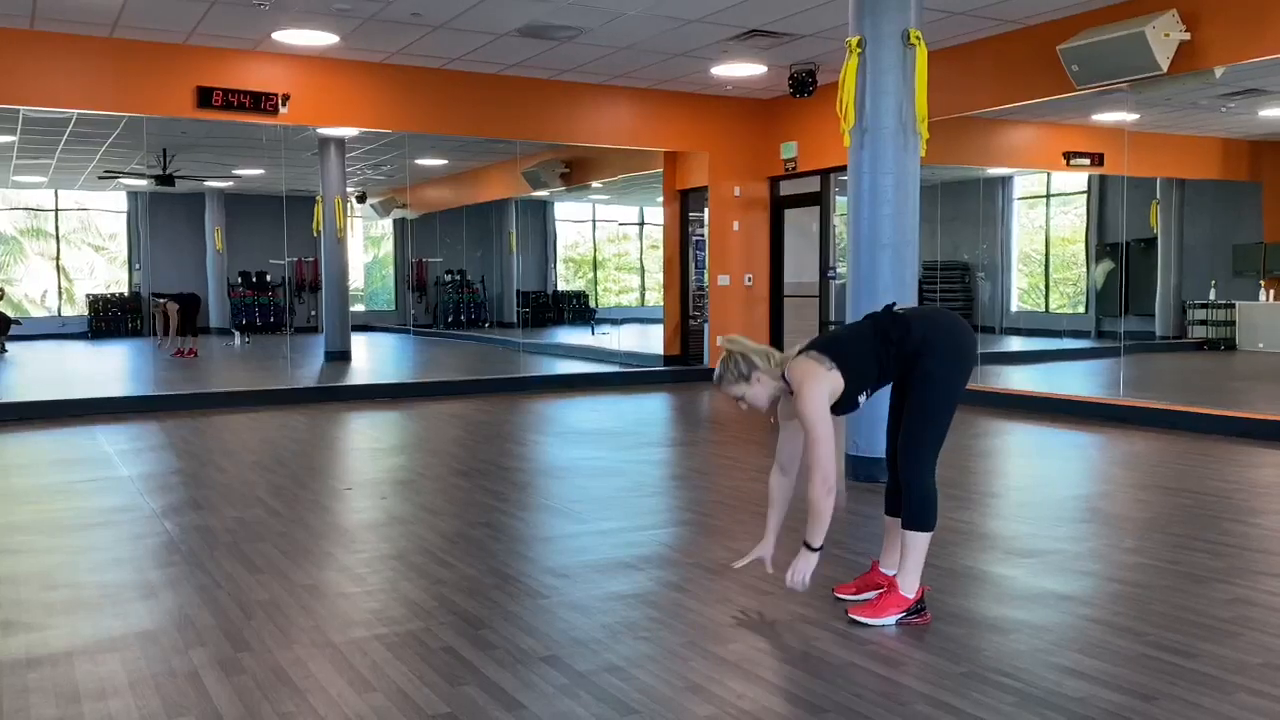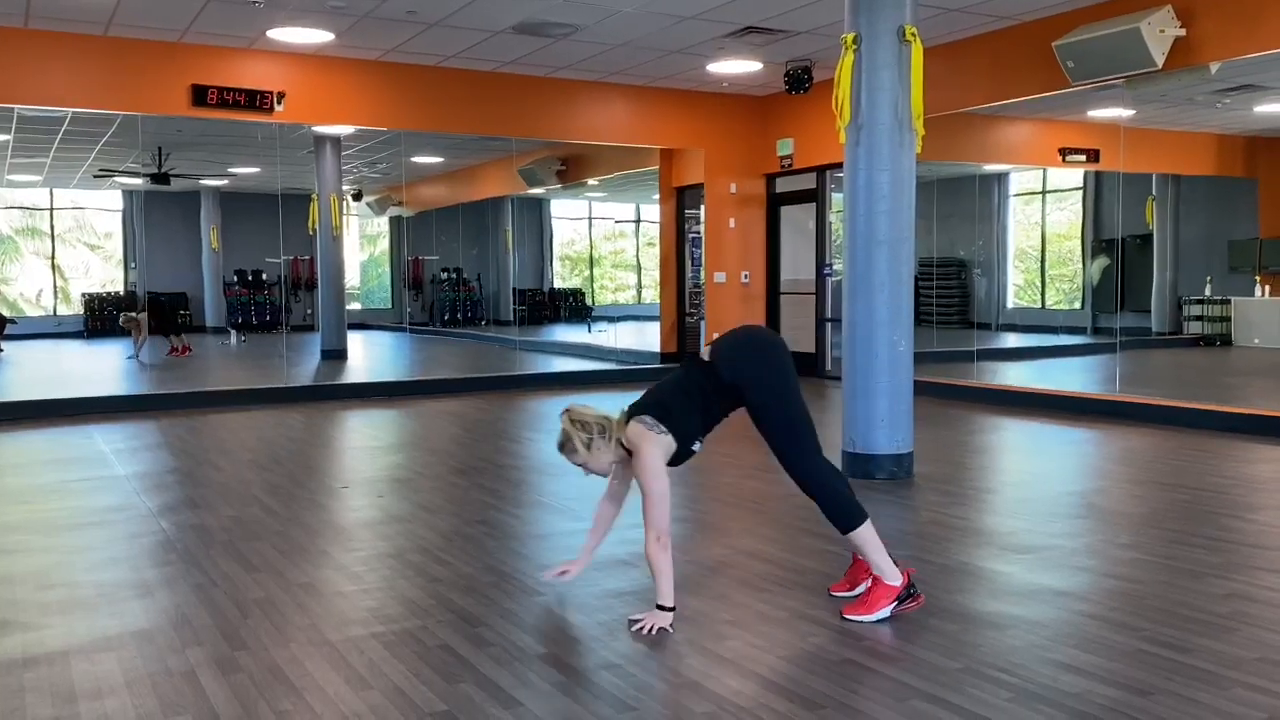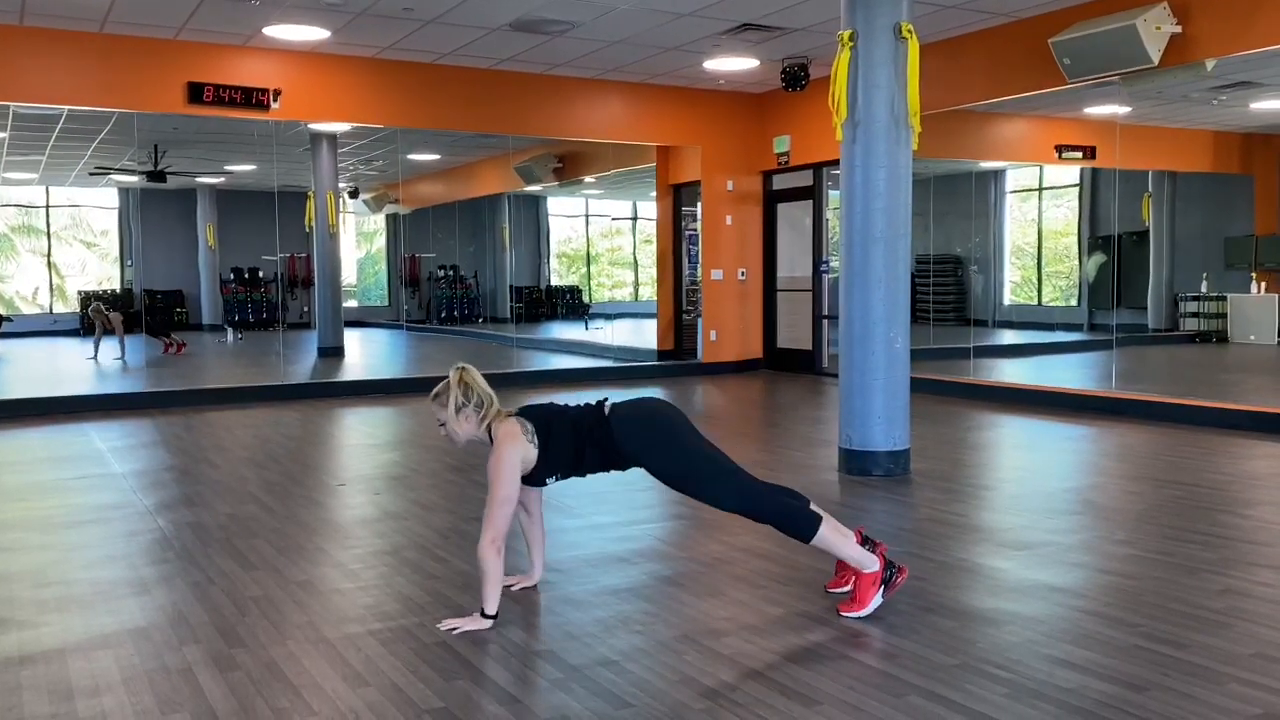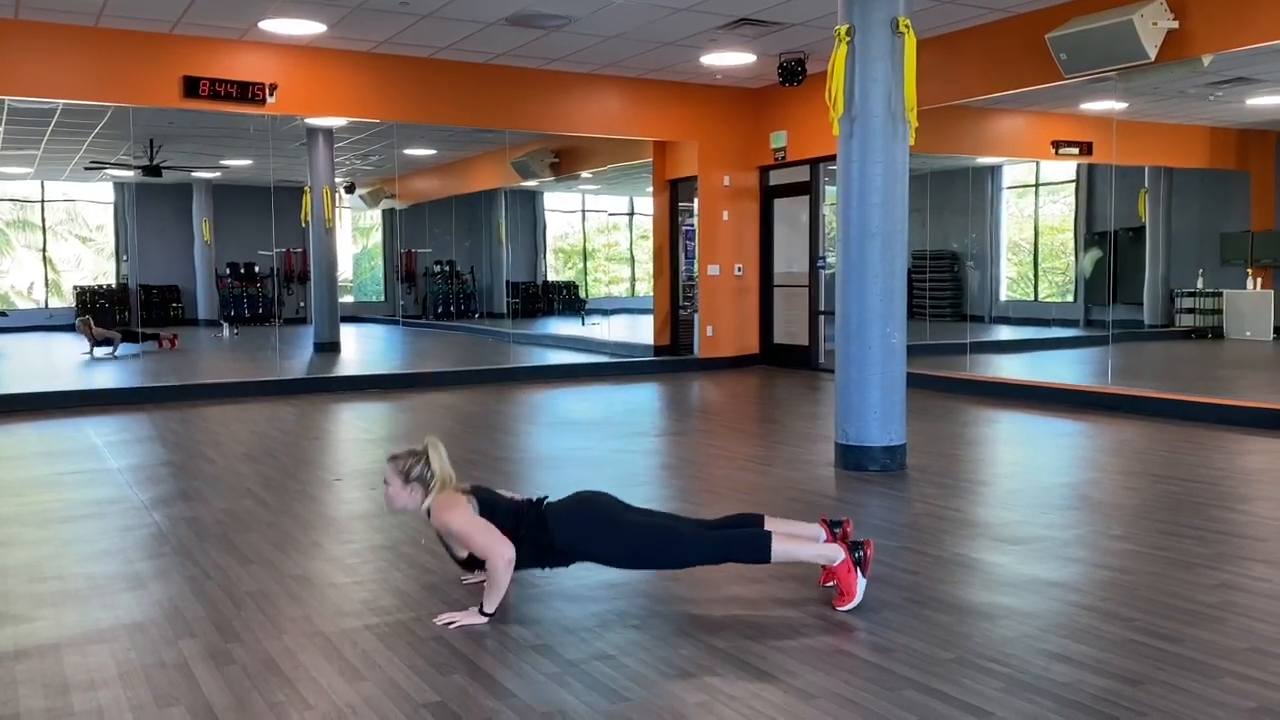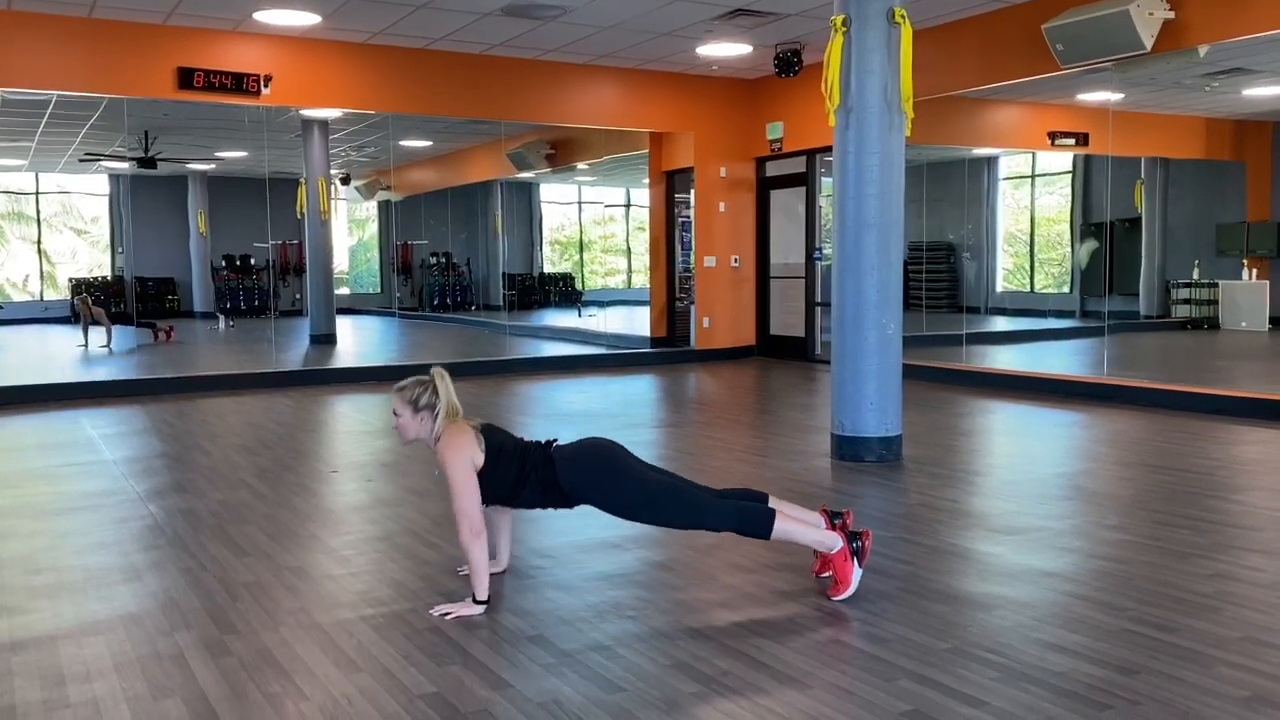
dt=1s
person 1, frame 1
left shoulder: (808, 386)
right shoulder: (789, 388)
left elbow: (824, 483)
right elbow: (783, 469)
left wrist: (811, 550)
right wrist: (768, 541)
left hip: (943, 345)
right hip: (918, 352)
left knee: (914, 466)
right knee: (897, 463)
left ankle: (907, 595)
right ankle: (886, 571)
person 1, frame 2
left shoulder: (644, 444)
right shoulder: (627, 433)
left elbow: (658, 535)
right elbow: (612, 499)
left wrist: (665, 607)
right wrist: (582, 559)
left hip: (753, 363)
right hip: (741, 357)
left knee: (808, 471)
right knee: (808, 467)
left ankle: (893, 582)
right ankle: (865, 560)
person 1, frame 3
left shoulder: (505, 446)
right shoulder: (511, 427)
left elbow: (491, 539)
right elbow: (529, 503)
left wrist: (486, 613)
right wrist: (535, 570)
left hip: (643, 435)
right hip: (643, 421)
left knee: (749, 499)
right knee: (750, 491)
left ankle: (870, 566)
right ankle: (855, 543)
person 1, frame 4
left shoulder: (445, 514)
right shoulder: (454, 494)
left elbow: (503, 552)
left wrist: (483, 611)
right wrist: (495, 573)
left hip: (581, 532)
right hip: (581, 515)
left knee: (709, 545)
right knee: (711, 530)
left ankle: (840, 555)
right ankle: (826, 531)
person 1, frame 5
left shoulder: (451, 448)
right shoulder: (463, 433)
left elbow: (471, 529)
right elbow: (499, 488)
left wrist: (478, 599)
right wrist: (501, 559)
left hip: (587, 476)
right hip: (590, 462)
left knee: (713, 513)
right knee: (713, 502)
left ankle: (837, 544)
right ankle: (828, 521)
